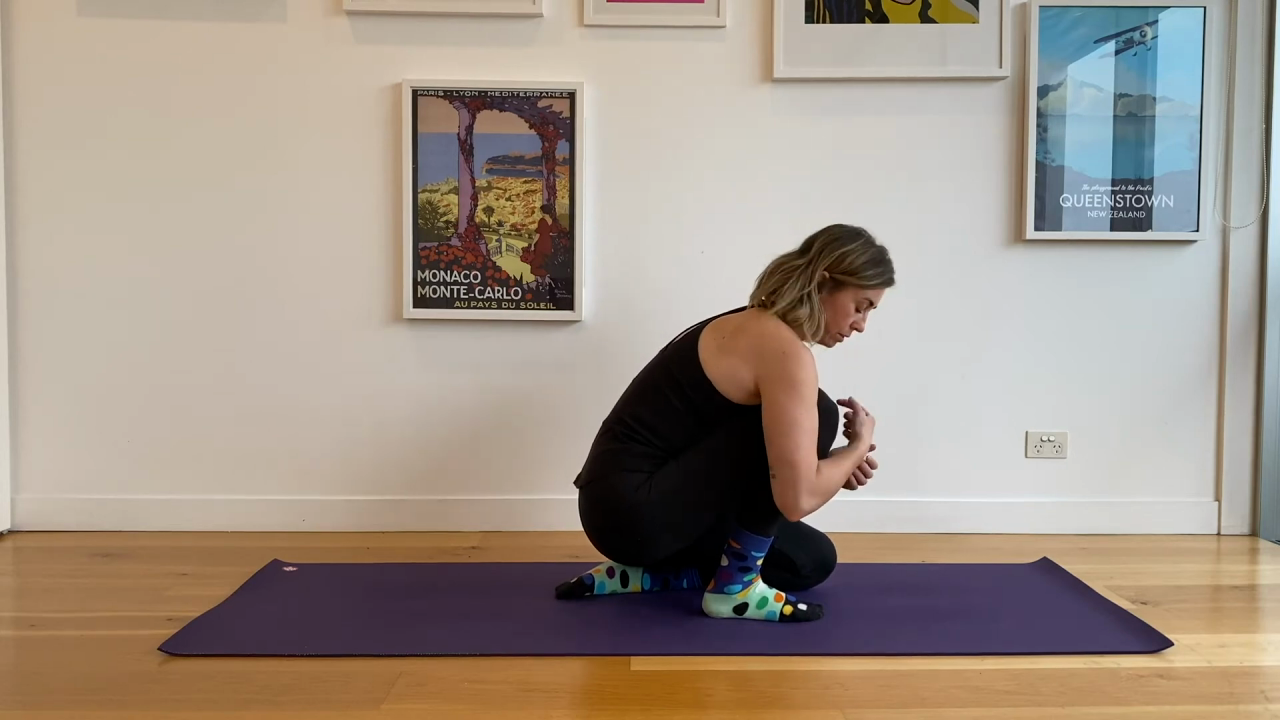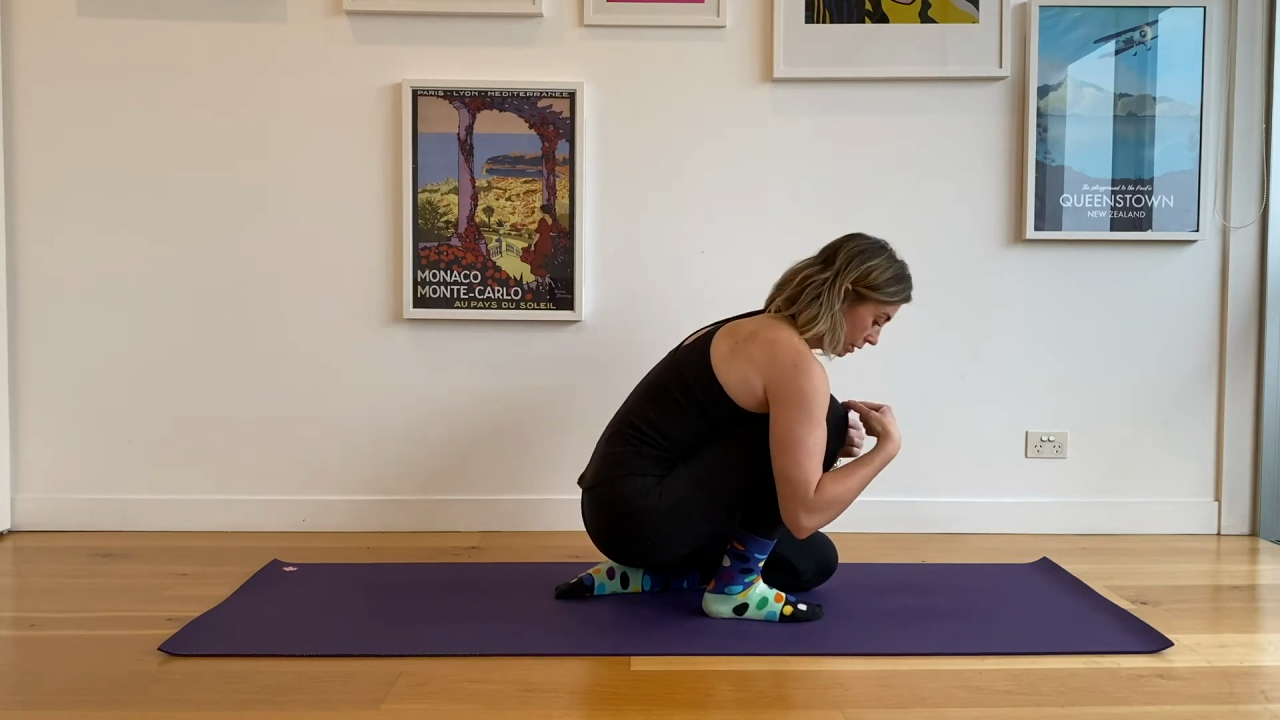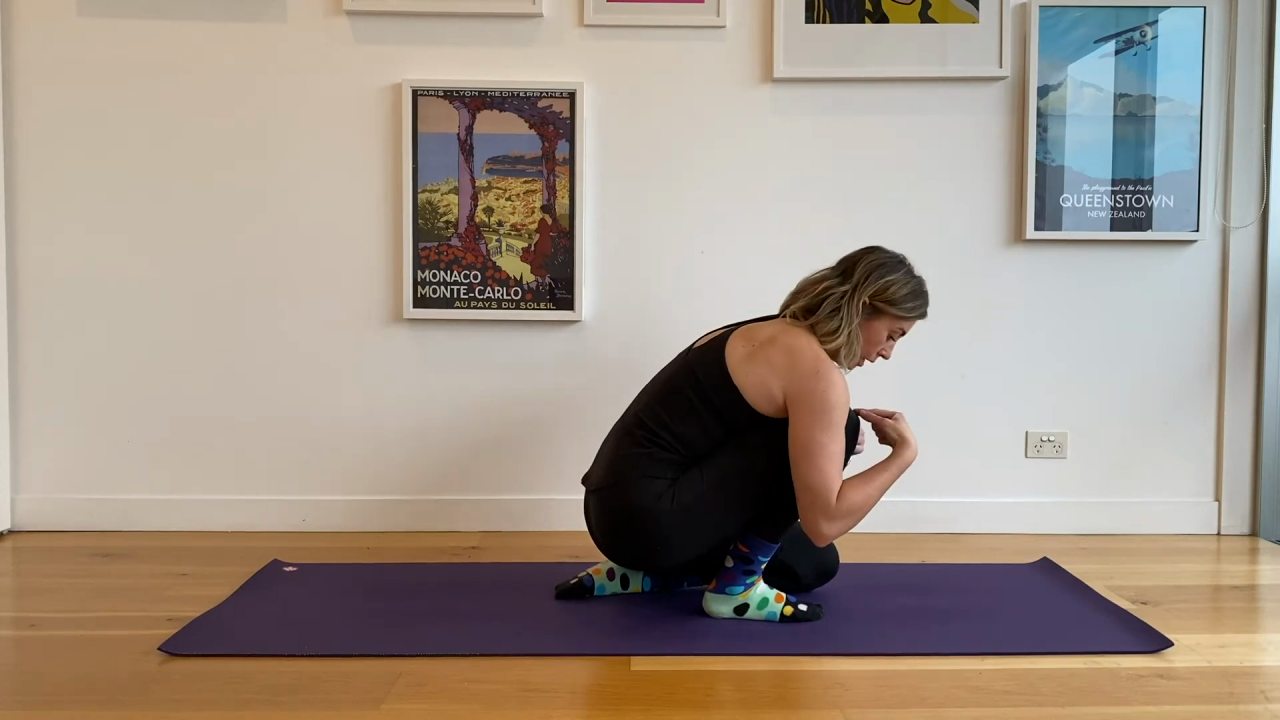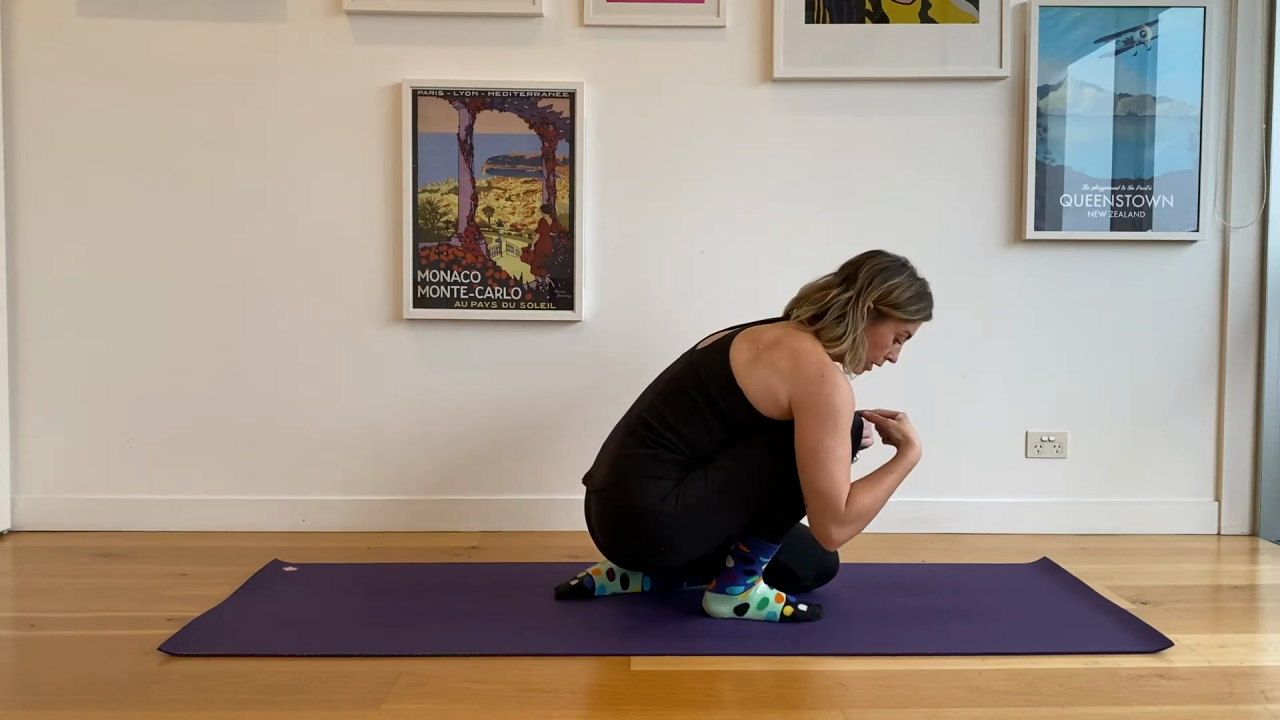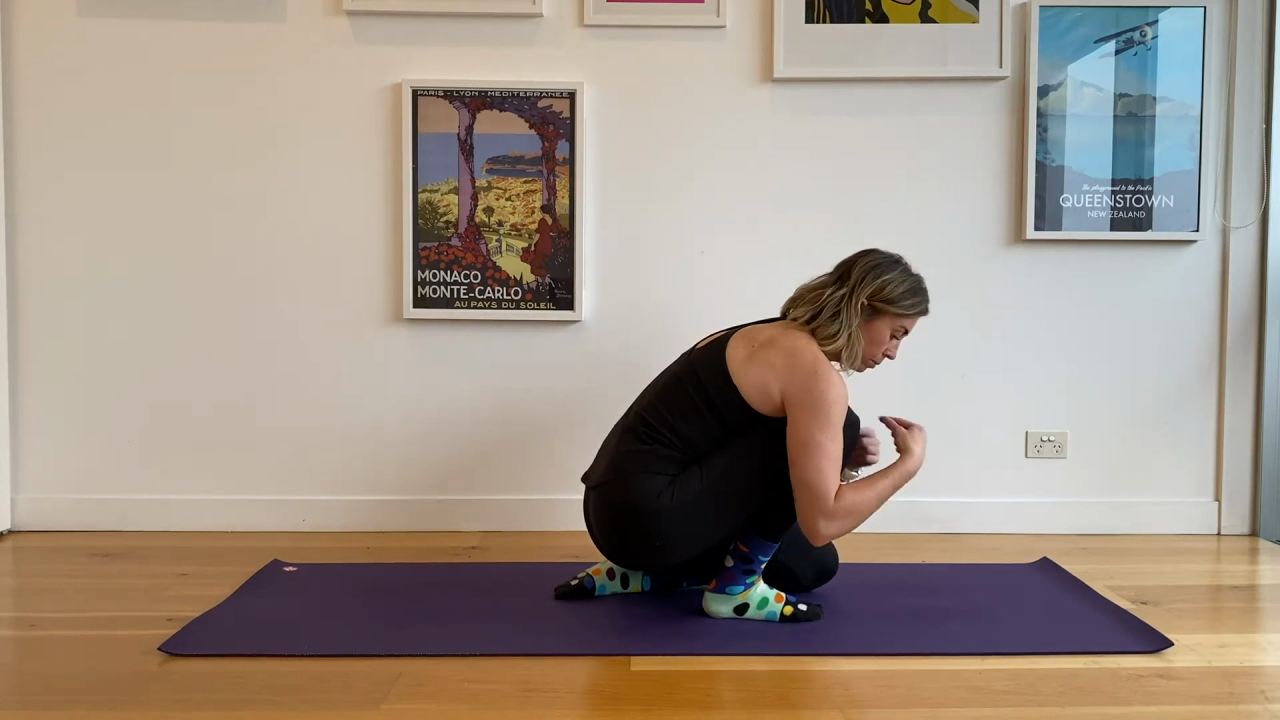
dt=0.4s
person 1, frame 1
left shoulder: (755, 328)
right shoulder: (784, 350)
right elbow: (797, 498)
left wrist: (841, 463)
right wrist: (859, 445)
left hip: (633, 500)
right hip: (633, 509)
left knee: (812, 560)
right knee: (814, 413)
left ankle: (638, 576)
right ankle: (735, 585)
person 1, frame 2
left shoulder: (762, 332)
right shoulder: (796, 363)
right elbow: (803, 513)
left wrist: (824, 449)
right wrist: (888, 445)
left hip: (627, 502)
right hip: (639, 514)
left knee: (814, 563)
right knee: (827, 421)
left ankle: (641, 575)
right ankle: (735, 585)
person 1, frame 3
left shoulder: (773, 336)
right shoulder: (815, 370)
right elbow: (823, 522)
left wrist: (830, 445)
right wrist: (904, 452)
right hip: (647, 517)
left knee: (815, 565)
right knee: (840, 429)
left ankle: (640, 575)
right ankle: (736, 587)
person 1, frame 4
left shoulder: (774, 338)
right shoulder: (820, 375)
right elbow: (833, 526)
left wrist: (840, 441)
right wrist: (909, 452)
right hip: (648, 517)
left knee: (813, 566)
left ankle: (640, 576)
right ankle: (736, 586)
person 1, frame 5
left shoulder: (775, 340)
right shoulder: (814, 373)
right elbow: (822, 521)
left wrist: (843, 463)
right wrist: (910, 461)
left hip: (626, 505)
right hip: (645, 515)
left knee: (812, 567)
right knee: (836, 454)
left ankle: (637, 576)
right ankle: (735, 586)
